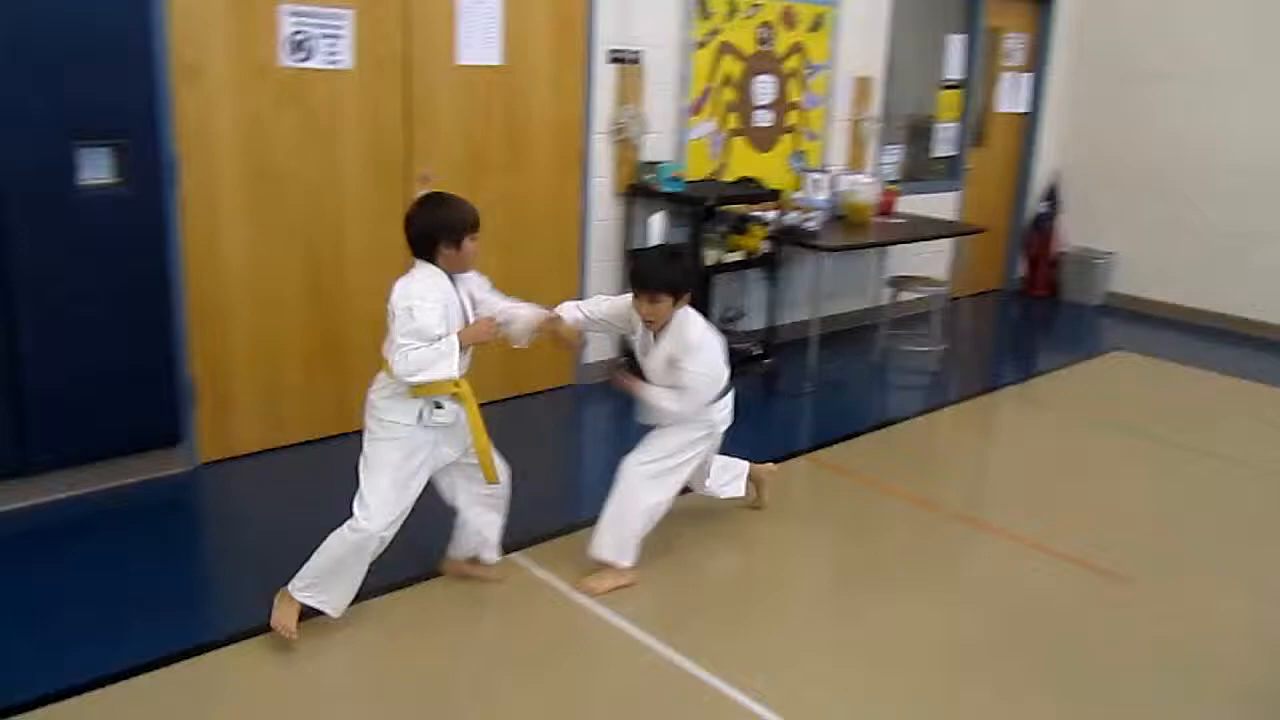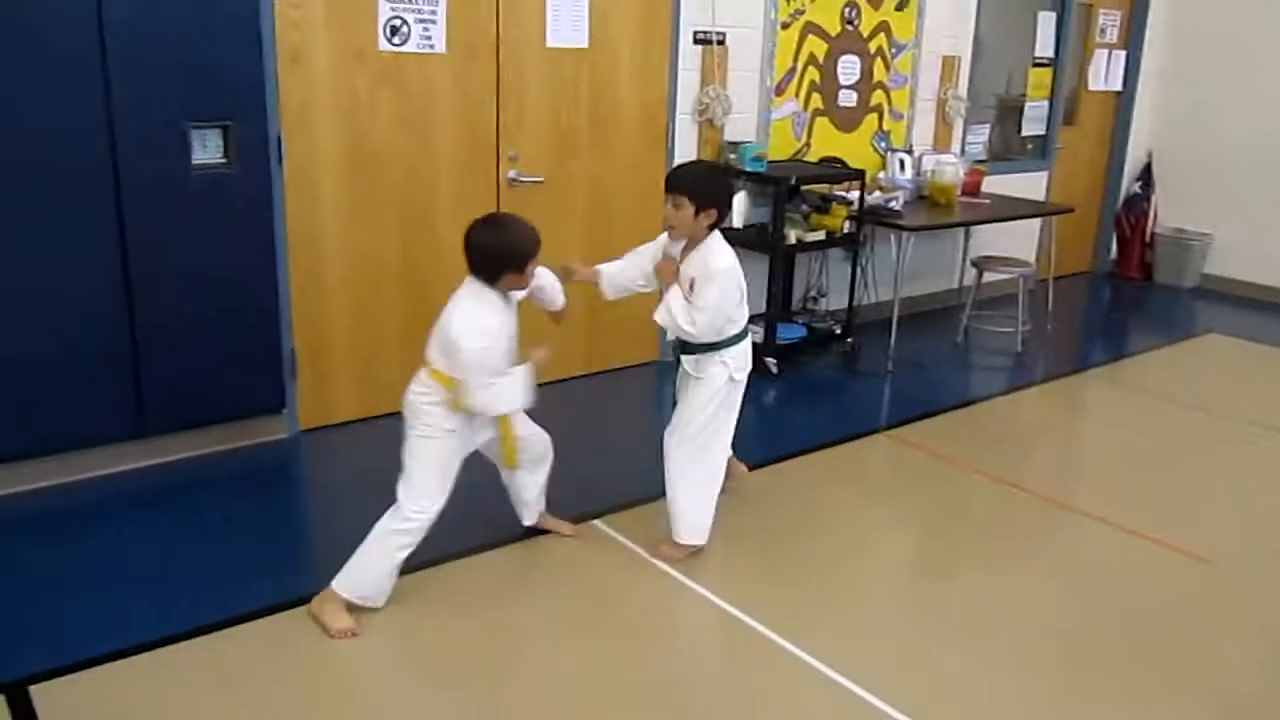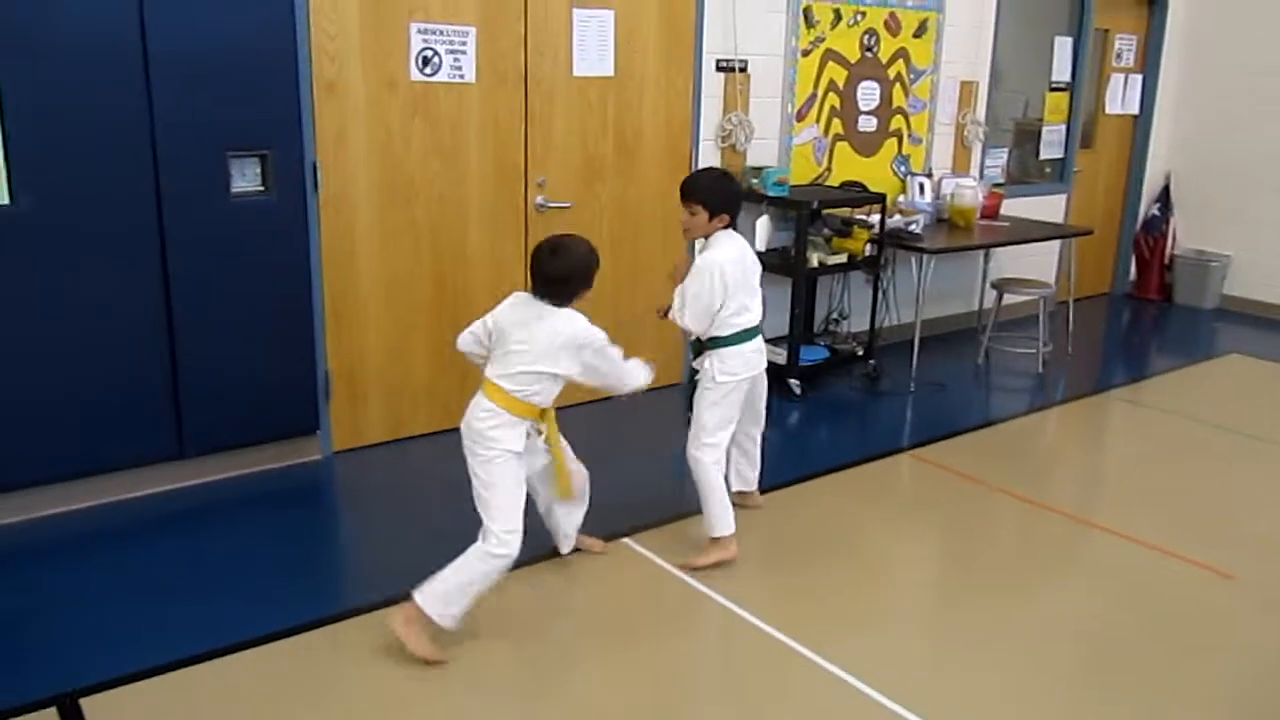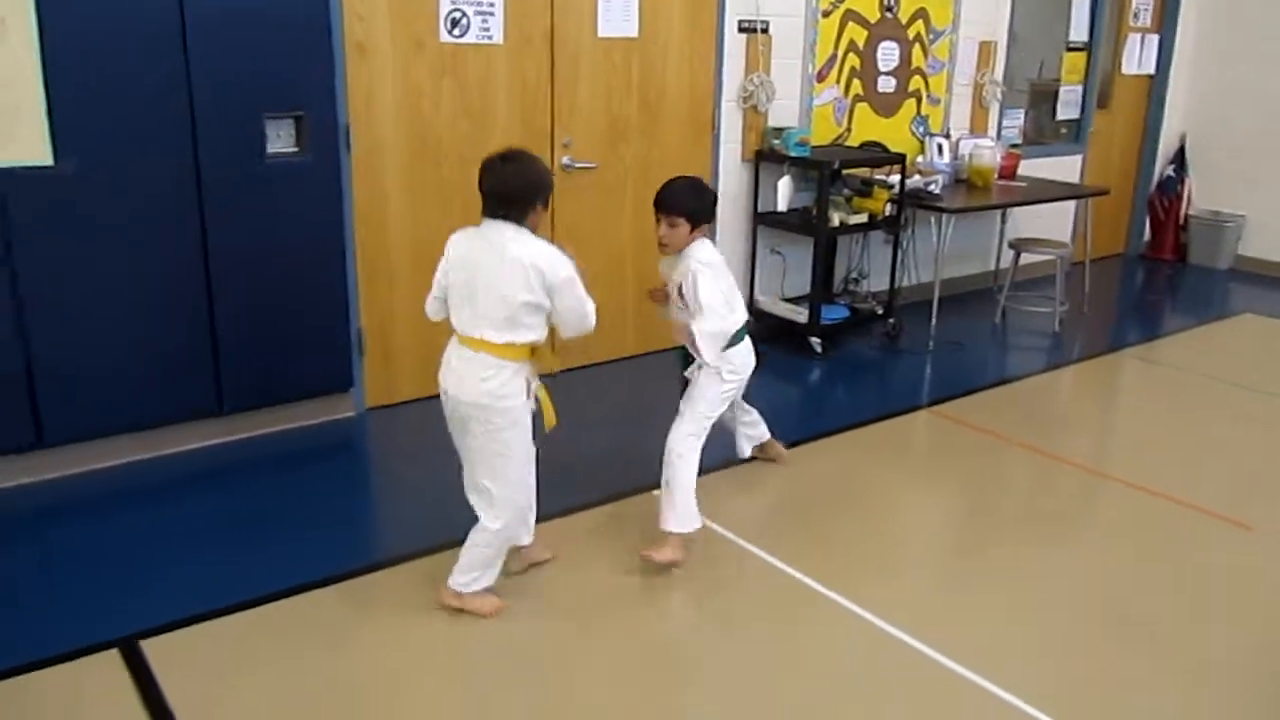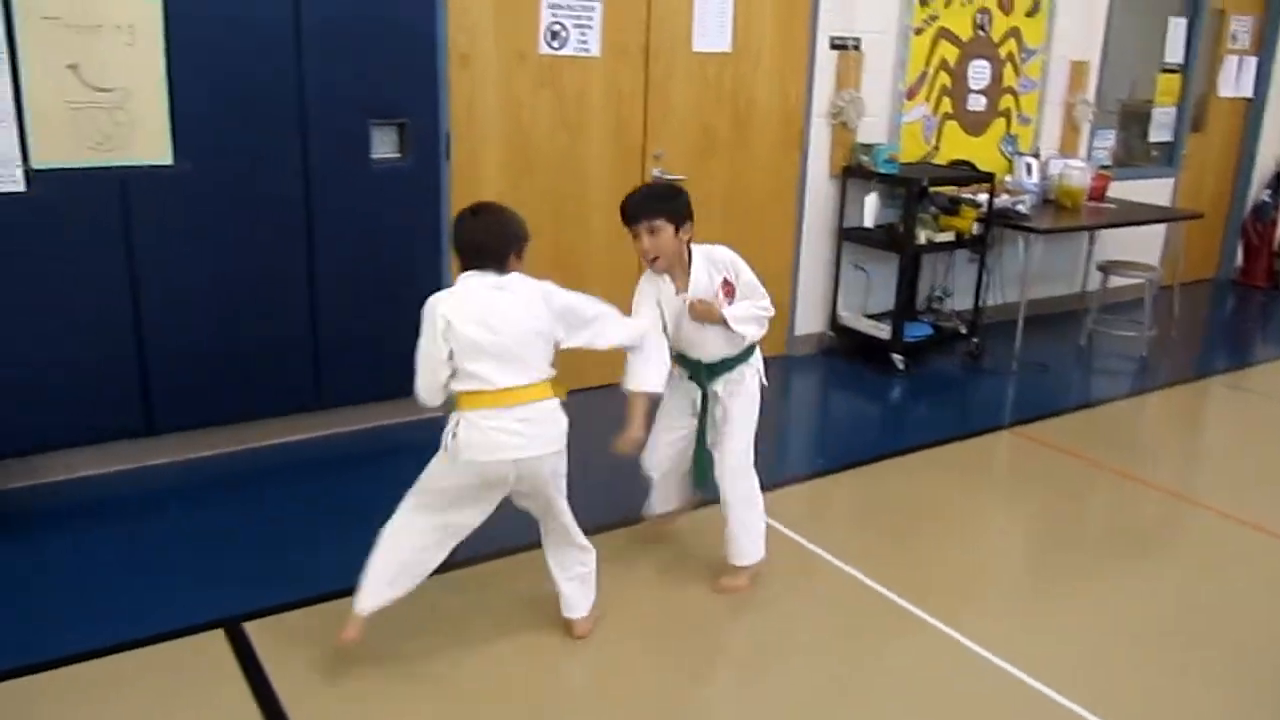
dt=0.4s
person 1, frame 1
left shoulder: (461, 281)
right shoulder: (419, 291)
left elbow: (501, 308)
right elbow: (409, 363)
left wrist: (543, 319)
right wrist: (466, 338)
left hip: (445, 410)
right hip: (402, 416)
left knee: (490, 479)
right knee: (374, 521)
left ankle: (463, 557)
right ankle: (296, 596)
person 1, frame 2
left shoulder: (487, 287)
right shoulder: (482, 323)
left elbow: (537, 280)
right elbow: (489, 401)
left wrist: (554, 299)
right wrist: (527, 368)
left hip: (472, 401)
right hip: (440, 412)
left knee: (534, 444)
right knee: (415, 511)
left ankle: (534, 517)
right ankle: (337, 596)
person 1, frame 3
left shoulder: (515, 305)
right shoulder: (578, 333)
left elbow: (468, 344)
right elbow: (623, 378)
right wrist: (643, 367)
left hip: (518, 424)
right hip: (499, 433)
left knee: (570, 477)
right knee: (503, 544)
left ankle: (567, 539)
right ankle: (415, 614)
person 1, frame 4
left shoulder: (460, 244)
right shoulder: (544, 259)
left elbow: (438, 307)
right elbow: (577, 323)
right wrist: (575, 289)
left hip: (459, 371)
right hip: (498, 384)
left knee: (515, 470)
right knee: (505, 494)
left ankle: (516, 547)
right ankle: (463, 587)
person 1, frame 5
left shoulder: (443, 306)
right shoulder: (540, 294)
left elbow: (429, 391)
right elbow: (602, 320)
right wrist: (642, 330)
left hip: (478, 439)
right hip: (542, 431)
left knee: (421, 517)
right knee: (556, 521)
left ankle: (364, 611)
right ankle: (578, 610)
person 2, frame 1
left shoulder: (694, 338)
right shoulder: (634, 310)
left elbow: (686, 404)
right elbow: (590, 311)
left wrist: (641, 390)
right wrist: (563, 317)
left hip: (702, 414)
right hip: (681, 407)
left knee: (639, 473)
right knee: (696, 468)
left ankle: (617, 564)
right ankle: (752, 474)
person 2, frame 2
left shoulder: (718, 264)
right shoulder: (677, 244)
left elbow: (695, 326)
right elbow: (637, 268)
left wrist: (671, 287)
right wrist: (592, 275)
left hip: (723, 361)
right hip: (700, 356)
left knee: (687, 440)
right knee: (700, 431)
left ankle: (687, 536)
right ankle: (724, 464)
person 2, frame 3
left shoulder: (709, 261)
right shoulder: (740, 248)
left elbow: (693, 321)
left wrist: (680, 287)
right wrist: (683, 304)
left hip: (725, 360)
right hip: (751, 350)
left knee: (704, 449)
right knee: (744, 427)
left ankle: (723, 539)
right ankle: (746, 489)
person 2, frame 4
left shoulder: (700, 264)
right shoulder: (696, 252)
left elbow: (715, 321)
left wrist: (691, 331)
right wrist: (671, 297)
left hip: (724, 361)
right hip: (718, 356)
left knee: (682, 439)
right knee: (727, 407)
left ankle: (676, 536)
right ankle: (766, 443)
person 2, frame 5
left shoulder: (724, 261)
right shoulder: (649, 288)
left elbow: (762, 308)
right elbow: (647, 351)
left wrist: (722, 314)
right wrist: (636, 420)
left hip: (736, 378)
right hip: (689, 378)
left knee: (733, 471)
right knee: (661, 456)
left ankle: (745, 560)
right ankle: (676, 499)
